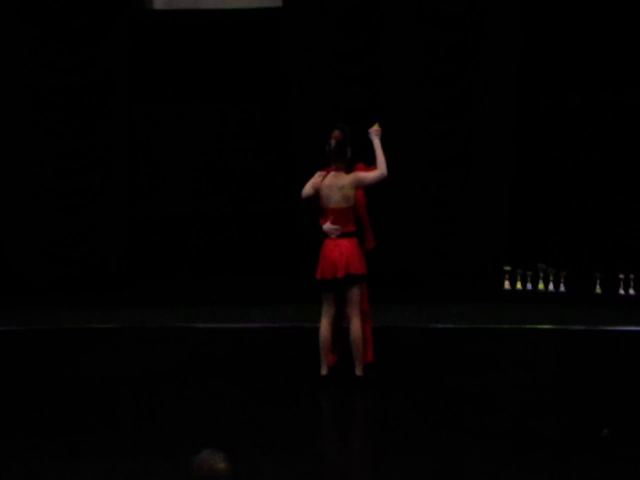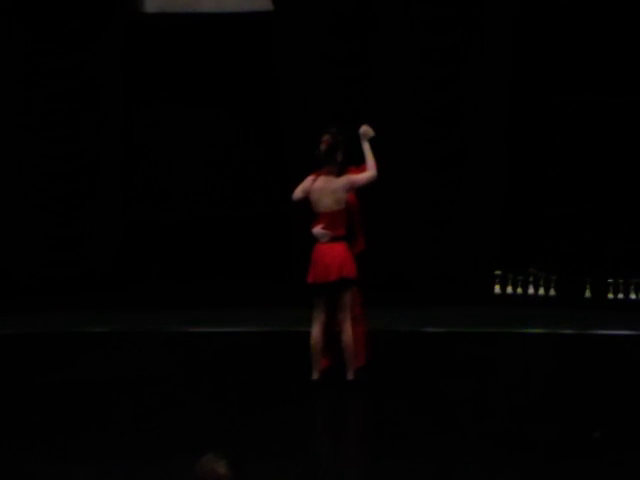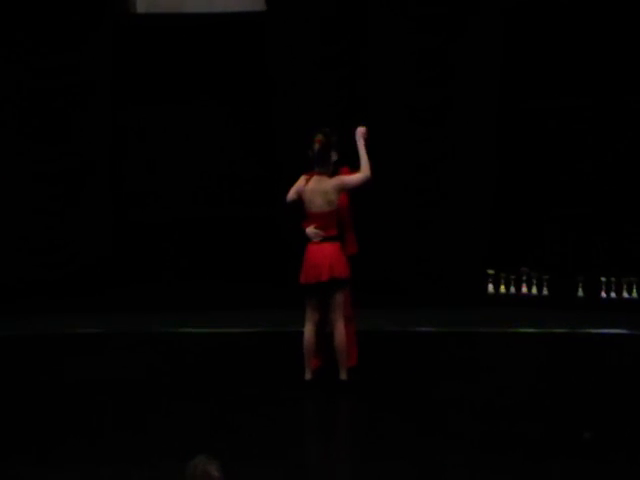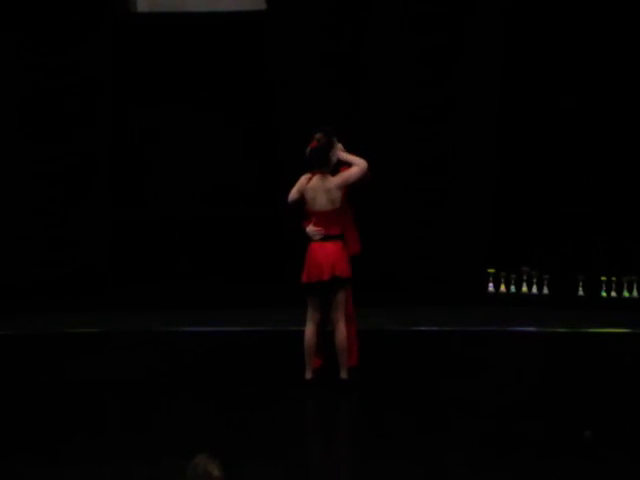
dt=0.7s
person 1, frame 1
left shoulder: (319, 177)
right shoulder: (353, 179)
left elbow: (303, 197)
right elbow: (383, 172)
right wrist: (376, 140)
left hip: (328, 249)
right hip: (350, 249)
left knee: (327, 314)
right knee: (354, 315)
left ankle: (324, 369)
right ankle: (358, 370)
person 1, frame 2
left shoulder: (310, 182)
right shoulder: (345, 182)
left elbow: (294, 201)
right elbow: (373, 173)
right wrist: (365, 142)
left hip: (320, 254)
right hip: (342, 253)
left knee: (318, 319)
right knee: (345, 320)
left ankle: (316, 373)
right ankle: (350, 375)
person 1, frame 3
left shoulder: (303, 182)
right shoulder: (336, 184)
left elbow: (288, 203)
right elbow: (366, 174)
right wrist: (360, 142)
left hip: (312, 254)
right hip: (333, 253)
left knee: (311, 319)
right knee: (338, 320)
left ankle: (308, 373)
right ankle: (342, 374)
person 1, frame 4
left shoulder: (305, 180)
right shoulder: (338, 182)
left elbow: (289, 203)
right elbow: (363, 165)
right wrist: (342, 154)
left hip: (315, 253)
right hip: (336, 252)
left knee: (312, 318)
right knee: (339, 319)
left ankle: (309, 372)
right ankle: (343, 373)
person 2, frame 1
left shoulder: (359, 171)
right wrist: (323, 224)
left hip: (357, 244)
left knee: (360, 302)
left ankle: (365, 357)
right ankle: (332, 353)
person 2, frame 2
left shoulder: (351, 174)
right wrist: (312, 228)
left hip: (349, 248)
left knee: (353, 306)
left ankle: (357, 360)
right ankle: (326, 356)
person 2, frame 3
left shoulder: (344, 174)
right wrist: (306, 228)
left hip: (341, 248)
left knee: (344, 305)
left ankle: (348, 359)
right ankle: (317, 357)
person 2, frame 4
left shoulder: (343, 172)
left elbow: (364, 178)
left wrist: (345, 157)
right wrist: (307, 227)
left hip: (342, 246)
left knee: (345, 304)
left ankle: (349, 359)
right ankle: (317, 358)
